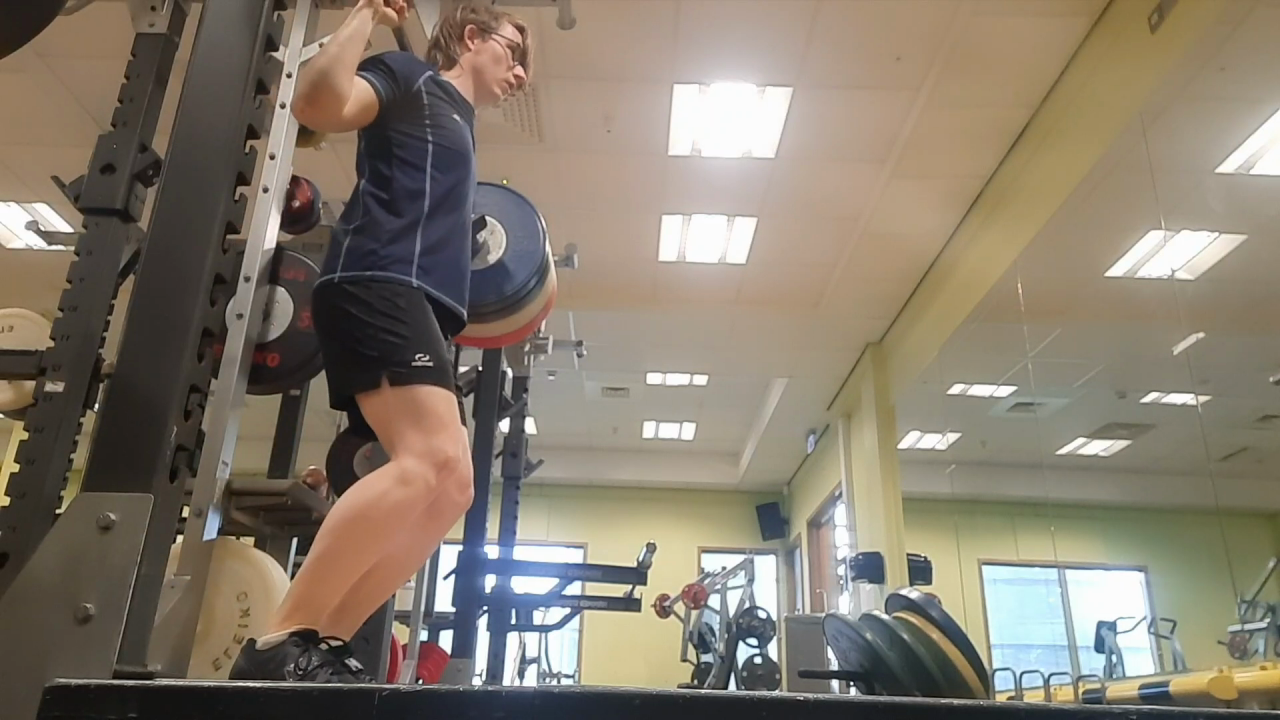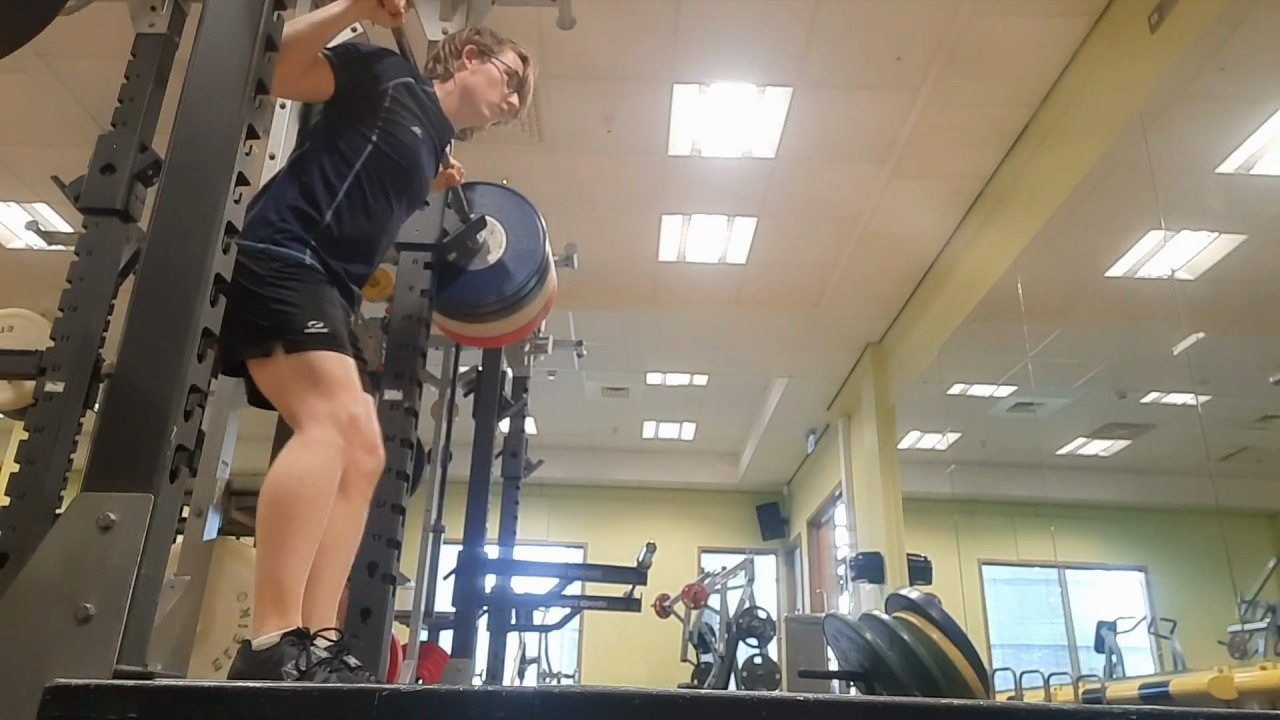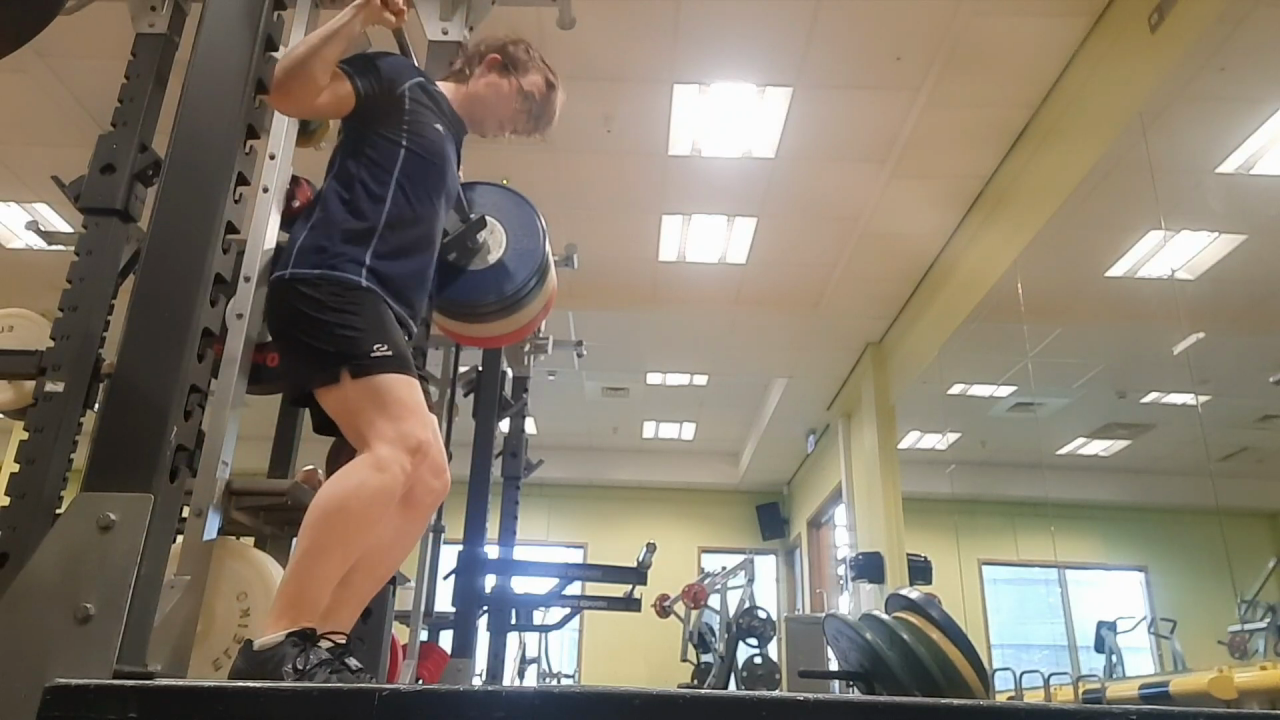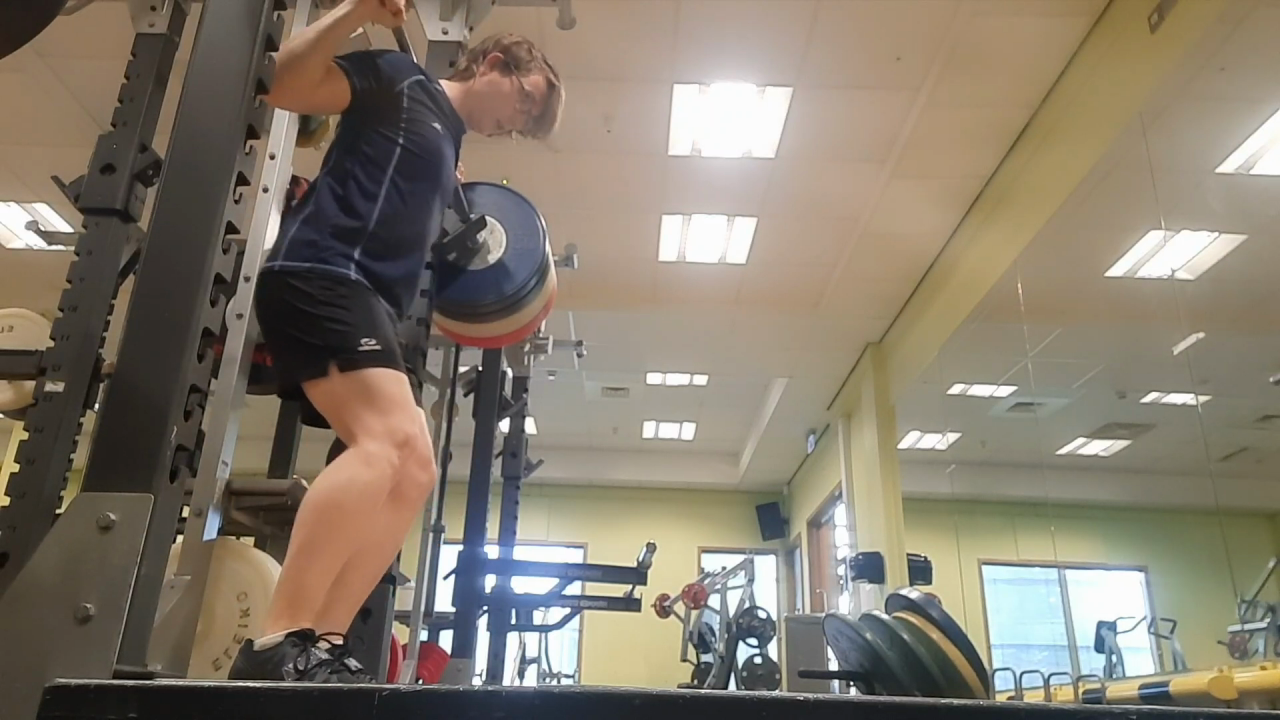
dt=0.5s
person 1, frame 1
left shoulder: (455, 125)
right shoulder: (411, 79)
right elbow: (317, 102)
left hip: (415, 308)
right hip: (378, 288)
left knee: (451, 487)
right knee: (427, 461)
left ankle: (322, 646)
right ankle: (280, 645)
person 1, frame 2
left shoulder: (433, 147)
right shoulder: (386, 77)
right elbow: (273, 69)
left wrist: (428, 188)
left hip: (323, 284)
right hip: (278, 261)
left knee: (361, 456)
right knee: (330, 424)
left ankle: (316, 643)
right ankle: (272, 645)
person 1, frame 3
left shoulder: (448, 147)
right shoulder: (400, 84)
right elbow: (289, 90)
left wrist: (448, 200)
left hip: (376, 307)
right hip: (332, 283)
left knee: (426, 475)
right knee: (399, 448)
left ankle: (320, 647)
right ankle: (277, 644)
person 1, frame 4
left shoulder: (446, 143)
right shoulder: (399, 80)
right elbow: (283, 84)
left wrist: (446, 196)
left hip: (363, 297)
right hip: (321, 276)
left knee: (413, 470)
right knee: (390, 441)
left ankle: (320, 646)
right ankle: (278, 643)
